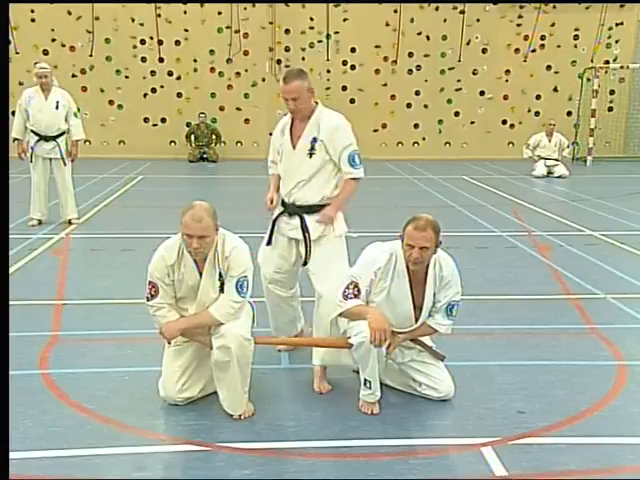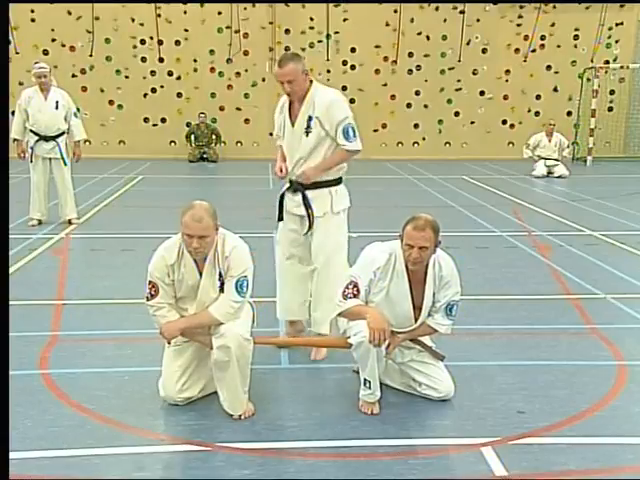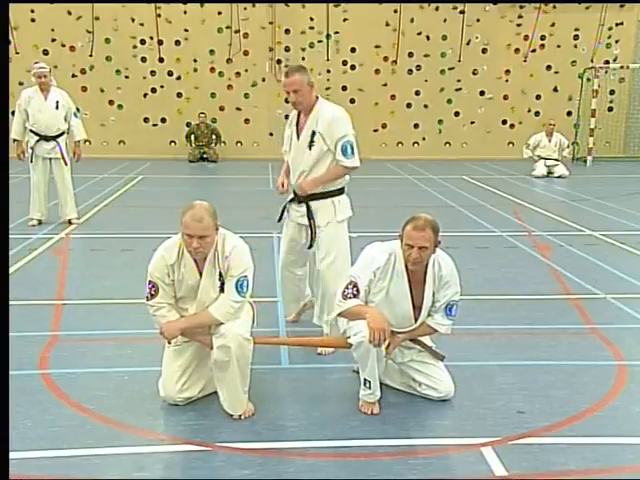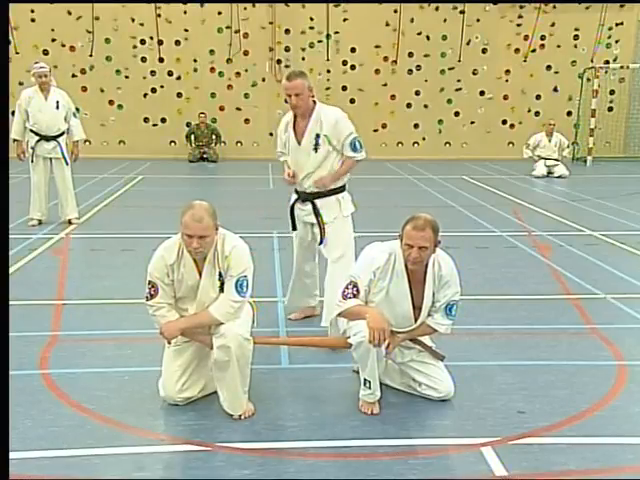
dt=0.2s
person 1, frame 1
left shoulder: (334, 124)
right shoulder: (282, 126)
left elbow: (353, 173)
left wrist: (334, 207)
right wrist: (273, 190)
left hip: (320, 221)
right hip: (287, 217)
left knee: (332, 290)
right knee: (273, 276)
left ankle: (320, 365)
right ankle: (293, 329)
person 1, frame 2
left shoulder: (330, 100)
right shoulder: (283, 105)
left elbow: (351, 146)
left wrist: (317, 169)
right wrist: (280, 160)
left hip: (325, 196)
right hip: (294, 194)
left knee: (328, 264)
right knee: (289, 257)
left ankle: (323, 332)
right ankle: (295, 320)
person 1, frame 3
left shoulder: (334, 116)
right shoulder: (293, 118)
left elbow: (349, 163)
left wrist: (315, 182)
right wrist: (284, 174)
left hip: (327, 206)
right hip: (298, 205)
left knee: (331, 270)
right knee: (288, 260)
left ankle: (331, 330)
right ankle: (300, 300)
person 1, frame 4
left shoulder: (333, 118)
right shoulder: (286, 123)
left elbow: (356, 154)
left wrist: (329, 178)
right wrist: (288, 170)
left hip: (332, 204)
right hip: (302, 203)
left knee: (339, 261)
right knee: (302, 259)
right ankle: (308, 303)
person 2, frame 1
left shoulder: (235, 250)
right shoulder: (165, 255)
left elbow: (231, 306)
right elbow: (160, 308)
left wrist: (182, 324)
right wrist: (205, 340)
left hip: (227, 315)
right hip: (185, 327)
left knee: (233, 339)
right knee: (173, 394)
left ankle: (237, 399)
right ankle: (214, 367)
person 2, frame 2
left shoulder: (236, 250)
right shoulder: (165, 256)
left elbow: (231, 305)
right elbow: (160, 308)
left wrist: (181, 324)
right wrist: (205, 340)
left hip: (227, 314)
right hip: (185, 328)
left knee: (233, 338)
right knee: (173, 393)
left ankle: (238, 399)
right ankle: (215, 366)
person 2, frame 3
left shoulder: (236, 250)
right shoulder: (165, 255)
left elbow: (231, 305)
right elbow: (160, 308)
left wrist: (181, 324)
right wrist: (205, 340)
left hip: (227, 315)
right hip: (185, 329)
left knee: (233, 338)
right knee: (173, 394)
left ankle: (238, 400)
right ankle: (213, 364)
person 2, frame 4
left shoulder: (235, 249)
right shoulder: (164, 255)
left elbow: (231, 305)
right elbow: (159, 308)
left wrist: (181, 324)
right wrist: (205, 340)
left hip: (227, 314)
right hip: (185, 327)
left knee: (232, 338)
right knee: (173, 394)
left ankle: (238, 399)
right ankle: (214, 365)
person 3, frame 1
left shoulder: (446, 268)
right shoulder: (377, 256)
left elbow: (442, 320)
right elbow: (344, 303)
left wrist: (402, 337)
right wrist: (371, 313)
left hip: (411, 338)
right hip: (371, 325)
left knee: (443, 390)
right knee: (367, 334)
left ankle: (378, 368)
right ankle: (369, 393)
person 3, frame 2
left shoulder: (445, 268)
right shoulder: (376, 256)
left elbow: (441, 320)
right elbow: (343, 304)
left wrist: (402, 337)
right wrist: (370, 313)
left hip: (411, 338)
right hip: (371, 325)
left knee: (443, 390)
right knee: (366, 335)
left ankle: (377, 368)
right ankle: (369, 393)
person 3, frame 3
left shoulder: (445, 268)
right shoulder: (376, 256)
left elbow: (441, 320)
right elbow: (343, 304)
left wrist: (402, 337)
right wrist: (371, 313)
left hip: (410, 338)
right hip: (371, 325)
left knee: (443, 390)
right knee: (366, 334)
left ankle: (378, 368)
right ankle: (369, 393)
person 3, frame 4
left shoulder: (445, 268)
right shoulder: (376, 255)
left elbow: (441, 320)
right elbow: (343, 304)
left wrist: (401, 337)
right wrist: (370, 313)
left hip: (410, 338)
right hip: (370, 325)
left knee: (443, 390)
right knee: (366, 334)
left ankle: (376, 368)
right ankle: (369, 393)
person 4, frame 1
left shoulder: (63, 95)
right shoulder: (28, 95)
left elbow: (74, 120)
right elbow: (20, 119)
left wrist: (74, 144)
right wrist: (20, 143)
left hip: (59, 143)
right hip: (37, 143)
left knee: (64, 180)
right knee: (38, 181)
left ankle: (70, 214)
right ankle: (37, 215)
person 4, frame 2
left shoulder: (62, 95)
right shoulder: (27, 95)
left elbow: (74, 119)
right elbow: (20, 120)
left wrist: (77, 144)
right wrist: (19, 143)
left hip: (58, 143)
right hip: (36, 143)
left knee: (64, 180)
right knee: (38, 181)
left ankle: (70, 214)
right ankle: (37, 215)
person 4, frame 3
left shoulder: (62, 95)
right shoulder: (26, 95)
left elbow: (73, 119)
right elbow: (19, 120)
left wrist: (77, 144)
right wrist: (18, 143)
left hip: (58, 143)
right hip: (36, 143)
left knee: (64, 180)
right knee: (38, 181)
left ankle: (70, 214)
right ankle: (37, 215)
person 4, frame 4
left shoulder: (62, 95)
right shoulder: (26, 95)
left elbow: (73, 119)
right elbow: (19, 120)
left wrist: (75, 144)
right wrist: (19, 143)
left hip: (58, 143)
right hip: (37, 143)
left knee: (65, 180)
right knee: (38, 181)
left ankle: (70, 214)
right ankle: (37, 215)
